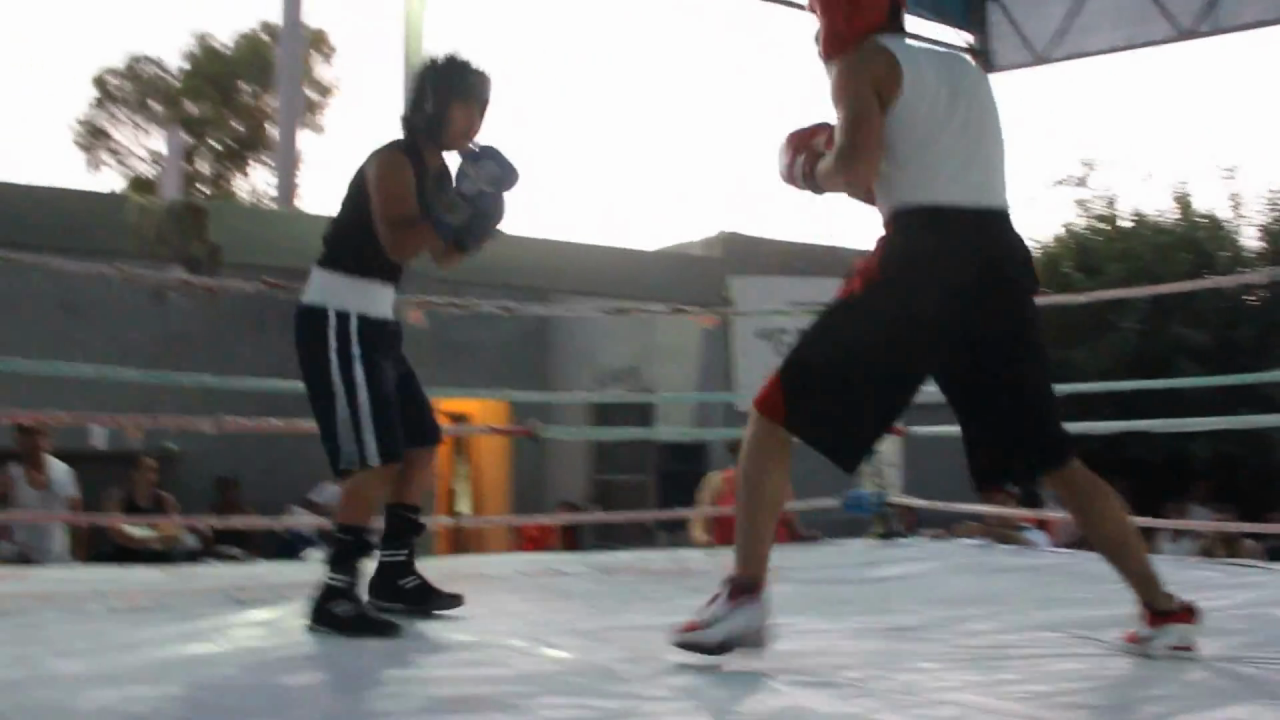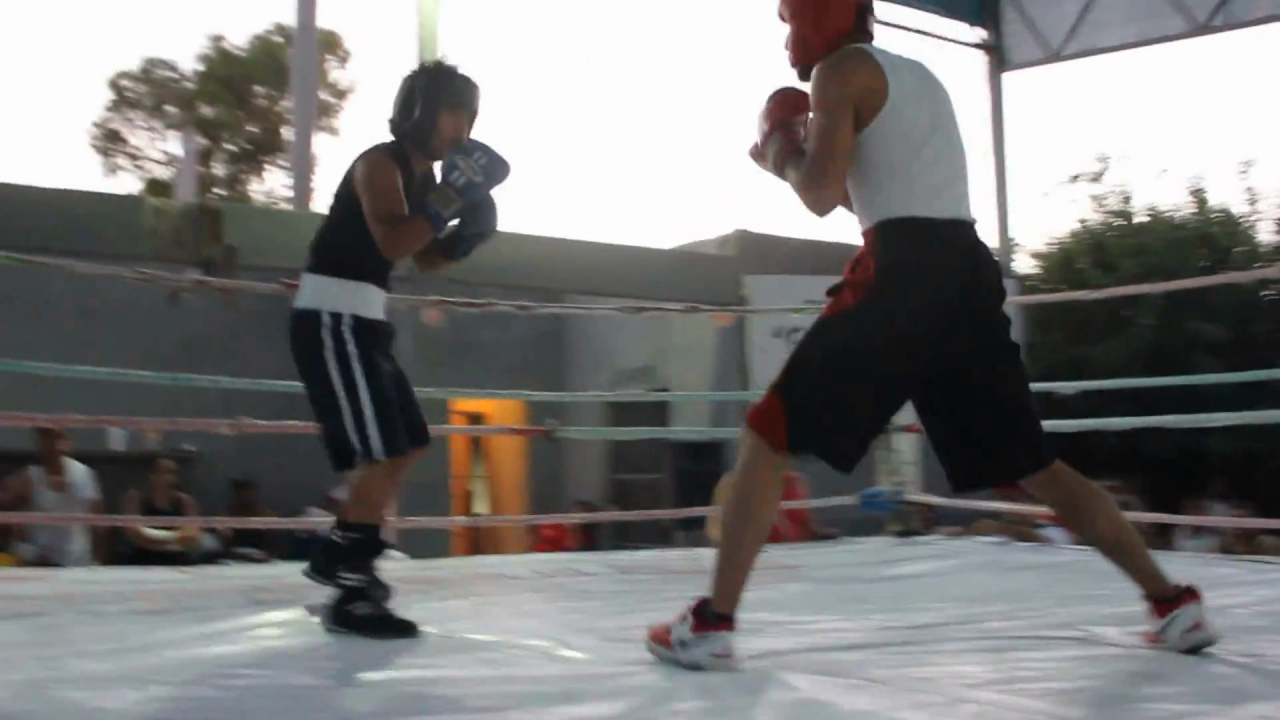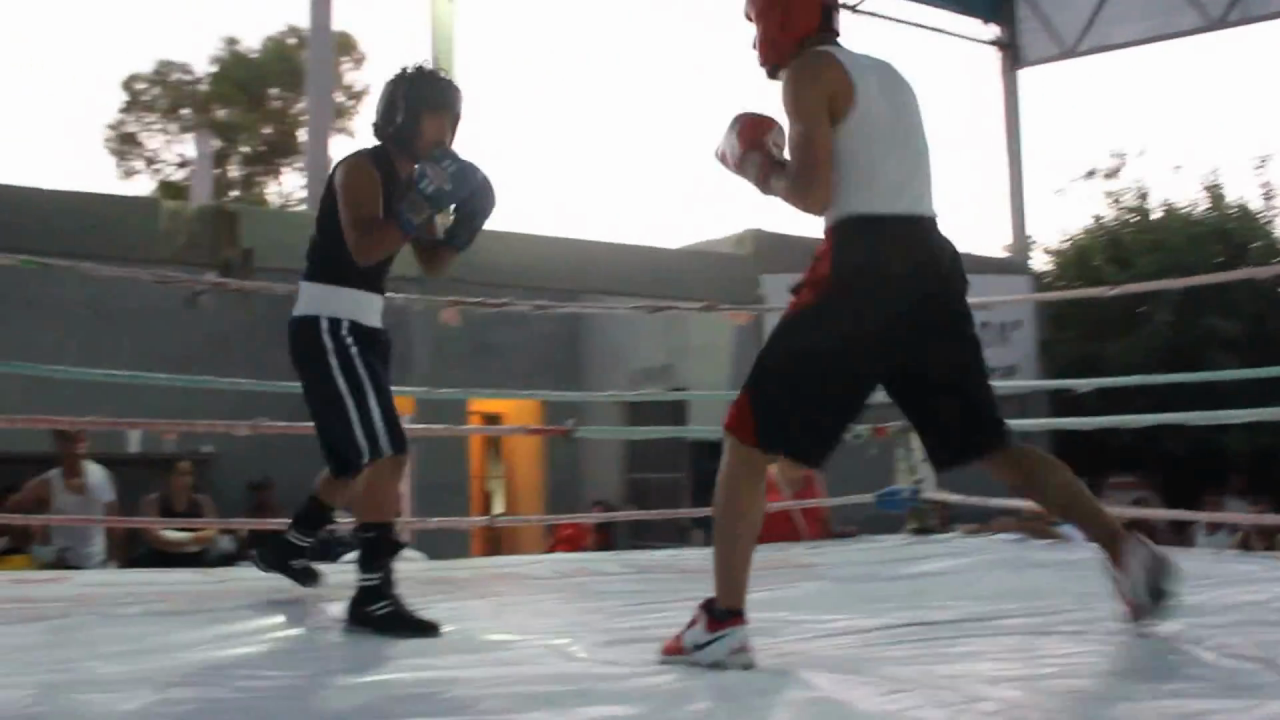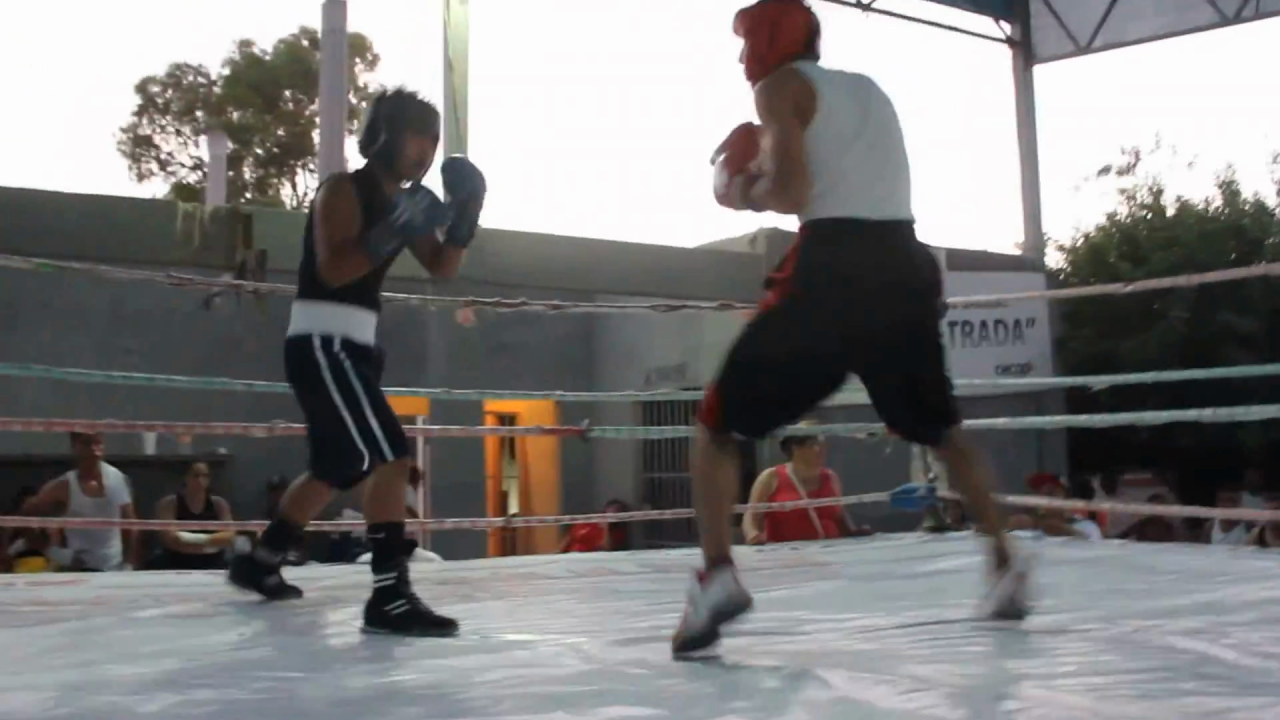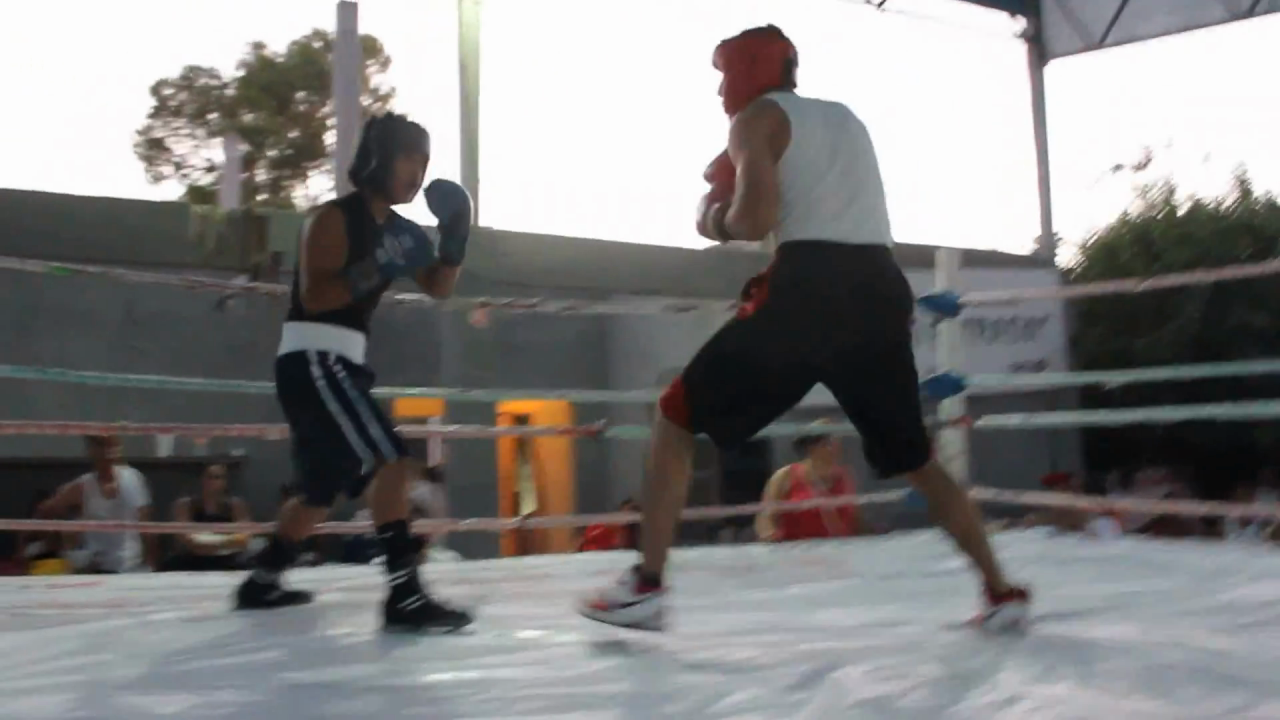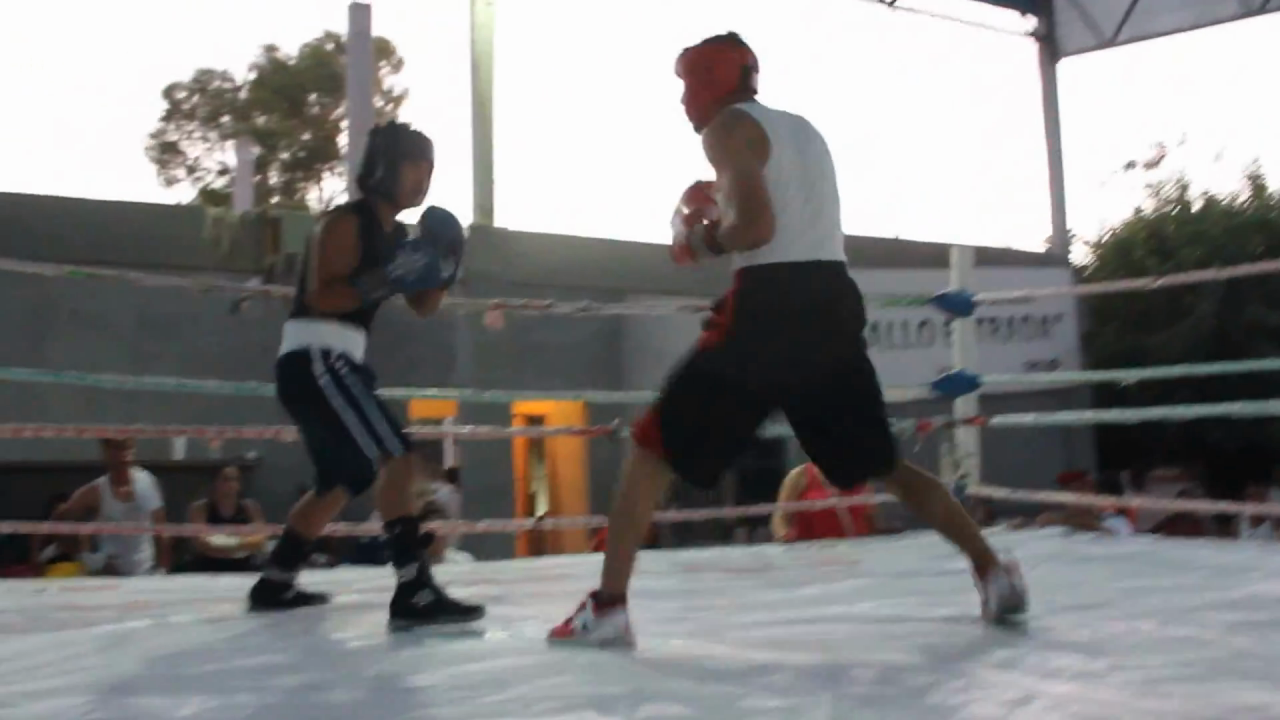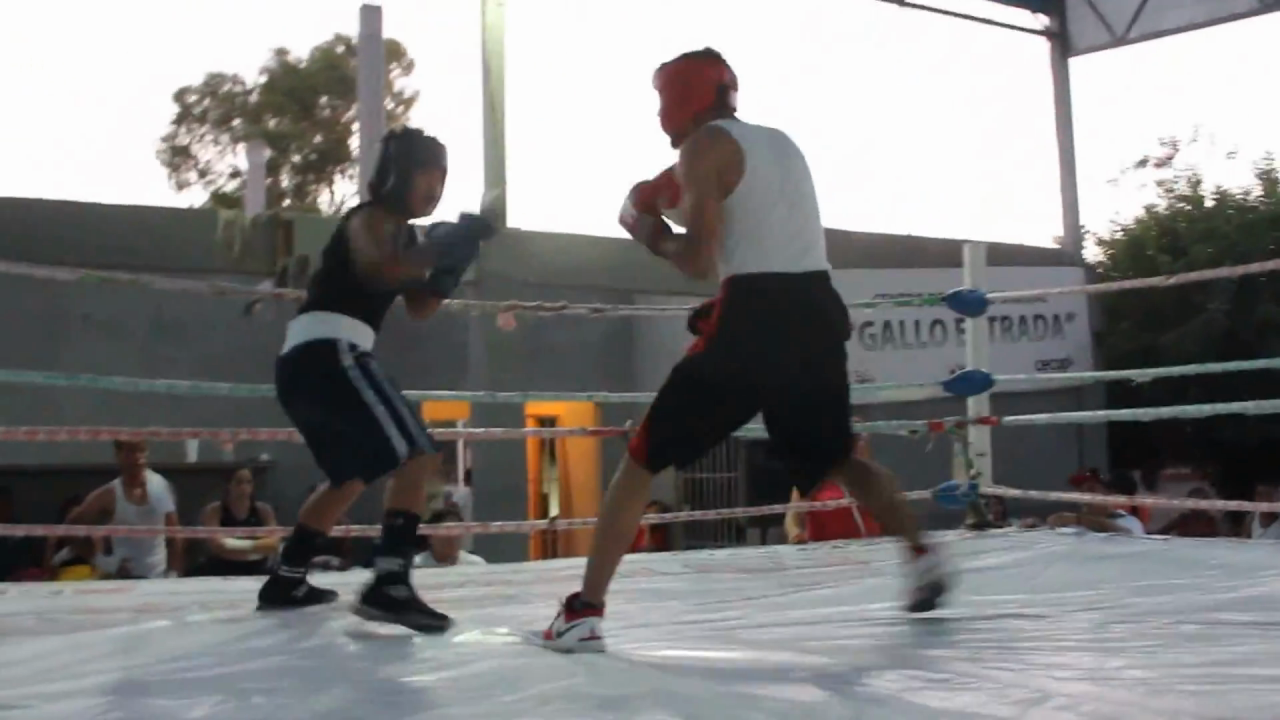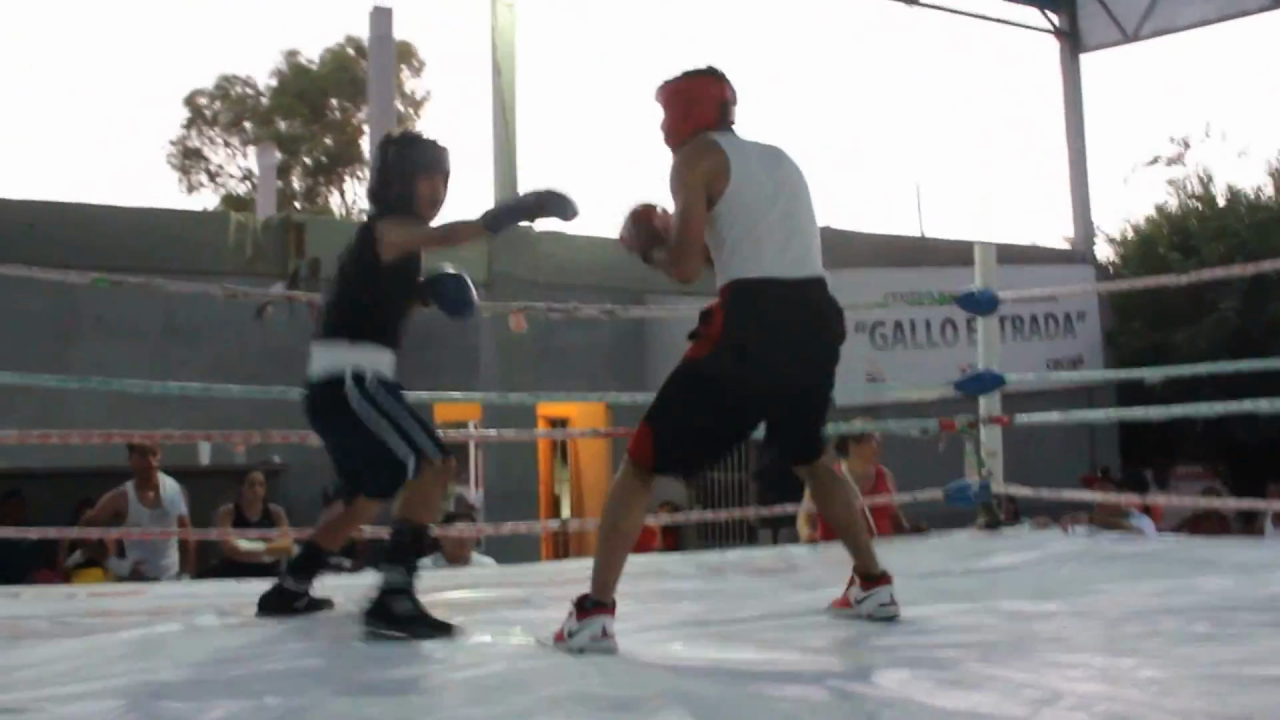
dt=0.1s
person 1, frame 1
left shoulder: (861, 64)
right shoulder: (965, 70)
left elbow: (854, 165)
left wrist: (809, 173)
right wrist: (854, 180)
left hip: (922, 263)
right hip: (997, 262)
left knee: (775, 413)
right knee: (1051, 459)
left ankle: (744, 597)
right ankle: (1164, 612)
person 1, frame 2
left shoulder: (840, 73)
right shoulder: (922, 78)
left elbow: (819, 195)
left wrist: (781, 156)
right wrist: (807, 154)
left hip: (899, 277)
right hip: (966, 273)
left knee: (767, 435)
right knee: (1030, 463)
left ankle: (712, 621)
right ankle: (1170, 601)
person 1, frame 3
left shoulder: (808, 71)
right shoulder: (887, 76)
left elbow: (812, 197)
left wrist: (759, 166)
right wrist: (780, 163)
left hip: (858, 272)
right hip: (928, 265)
left knee: (746, 438)
right knee: (991, 445)
left ankle: (722, 621)
right ankle: (1124, 549)
person 1, frame 4
left shoulder: (783, 87)
right shoulder: (866, 89)
left elbow: (792, 193)
left wrist: (736, 188)
left hip: (832, 271)
right hip: (903, 267)
left knee: (716, 423)
right knee: (939, 428)
left ankle: (718, 576)
right ankle: (1005, 566)
person 1, frame 5
left shoulder: (757, 119)
right shoulder: (846, 119)
left elbow: (756, 216)
left wrist: (715, 221)
left hip: (806, 290)
right hip: (879, 291)
left knee: (675, 417)
right knee: (915, 460)
left ankle: (645, 585)
right ankle: (1000, 592)
person 1, frame 6
left shoulder: (727, 131)
right shoulder: (802, 131)
left elbow: (759, 225)
left wrist: (700, 237)
left hip: (765, 311)
right hip: (834, 305)
left knee: (648, 450)
right knee: (883, 465)
left ankle: (605, 605)
right ankle: (989, 568)
person 1, frame 7
left shoulder: (703, 147)
right shoulder: (780, 143)
left elbow: (700, 257)
left wrist: (646, 228)
left hip: (753, 317)
right hip: (819, 312)
left knee: (642, 461)
right knee: (839, 459)
left ankle: (585, 612)
right ankle: (920, 552)
person 1, frame 8
left shoulder: (697, 159)
right shoulder: (779, 161)
left elbow: (685, 260)
left wrist: (640, 243)
right wrist: (673, 234)
left hip: (750, 323)
right hip: (816, 318)
left knee: (644, 462)
right knee: (808, 458)
left ankle: (595, 612)
right ankle: (871, 580)
person 2, frame 1
left shoulder: (437, 171)
right shoulder: (391, 162)
left elbow: (443, 256)
right elbow: (400, 245)
left wrist: (476, 223)
right wrist: (459, 200)
left hip: (371, 321)
right hip: (338, 318)
left knee: (420, 446)
right knee: (375, 459)
left ankle: (395, 574)
right ankle: (337, 593)
person 2, frame 2
left shoulder: (426, 176)
right shoulder: (379, 165)
left elbow: (427, 261)
right elbow: (394, 242)
left wrist: (470, 227)
right wrist: (453, 194)
left hip: (361, 320)
right hip: (330, 318)
left knee: (405, 447)
right knee: (382, 454)
left ankle: (346, 555)
right ankle: (352, 595)
person 2, frame 3
left shoulder: (410, 179)
right shoulder: (360, 169)
left elbow: (433, 265)
right elbow: (364, 248)
left wrist: (465, 224)
right wrist: (423, 201)
left hip: (358, 327)
right hip: (328, 324)
left knee: (378, 455)
right knee: (383, 455)
left ankle: (289, 547)
right ankle: (373, 593)
person 2, frame 4
left shoulder: (405, 202)
right shoulder: (344, 192)
left elbow: (443, 269)
right elbow: (334, 269)
left wrist: (465, 214)
right wrist: (391, 230)
left hip: (351, 345)
right hip: (321, 342)
left knee: (334, 469)
right knee: (389, 459)
left ankle: (257, 561)
right ankle: (391, 598)
person 2, frame 5
left shoulder: (395, 225)
right shoulder: (333, 217)
left elbow: (439, 287)
right elbow: (315, 297)
left wrist: (455, 235)
right wrist: (378, 265)
left hip: (338, 363)
right hip: (313, 359)
left knee: (322, 487)
right knee: (392, 461)
left ankle: (262, 583)
right ankle: (404, 595)
person 2, frame 6
left shoulder: (395, 235)
right shoulder: (342, 225)
left elbow: (424, 306)
right elbow: (323, 297)
left wrist: (439, 264)
right wrist: (393, 274)
left hip: (332, 363)
right hip: (315, 359)
left knee: (336, 482)
right knee: (397, 459)
left ankle: (276, 581)
right ankle: (414, 589)
person 2, frame 7
left shoulder: (407, 237)
right shoulder: (371, 218)
left elbow: (420, 307)
right elbow: (386, 271)
left wrist: (446, 269)
right wrist: (446, 247)
left hip: (308, 362)
right hip: (327, 354)
left knee: (350, 474)
right knee: (417, 455)
left ankle: (286, 579)
right ankle: (389, 584)
person 2, frame 8
left shoulder: (397, 234)
right shoulder: (388, 226)
right elbow: (438, 237)
left wrist: (436, 288)
right wrist: (517, 208)
left hip: (357, 383)
right hip: (347, 381)
left knee: (368, 498)
right knee: (430, 466)
left ankle: (288, 588)
right ankle: (394, 597)
